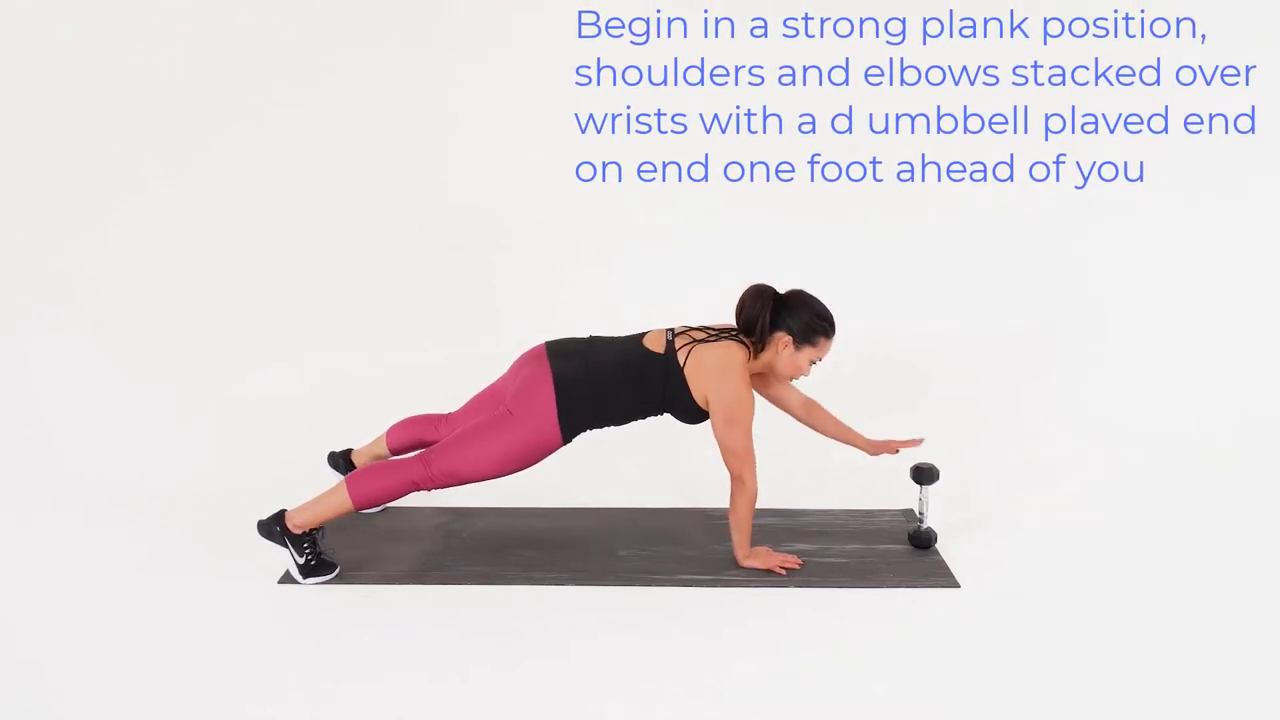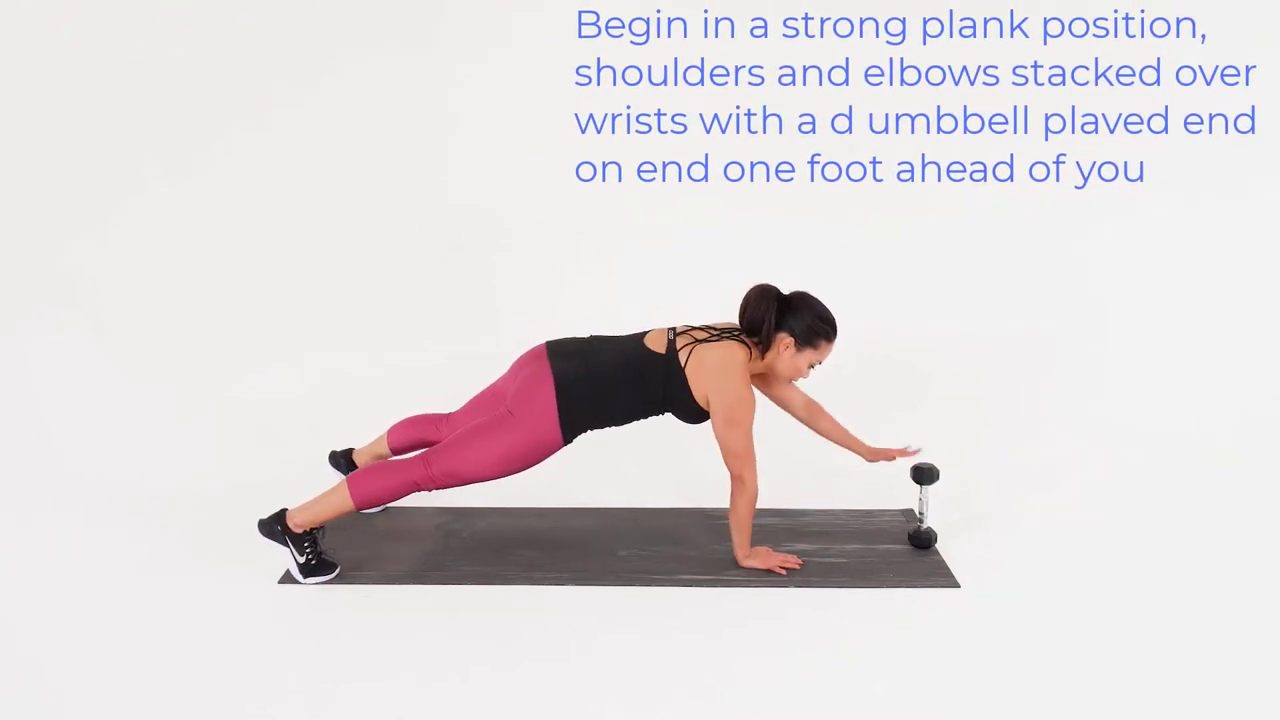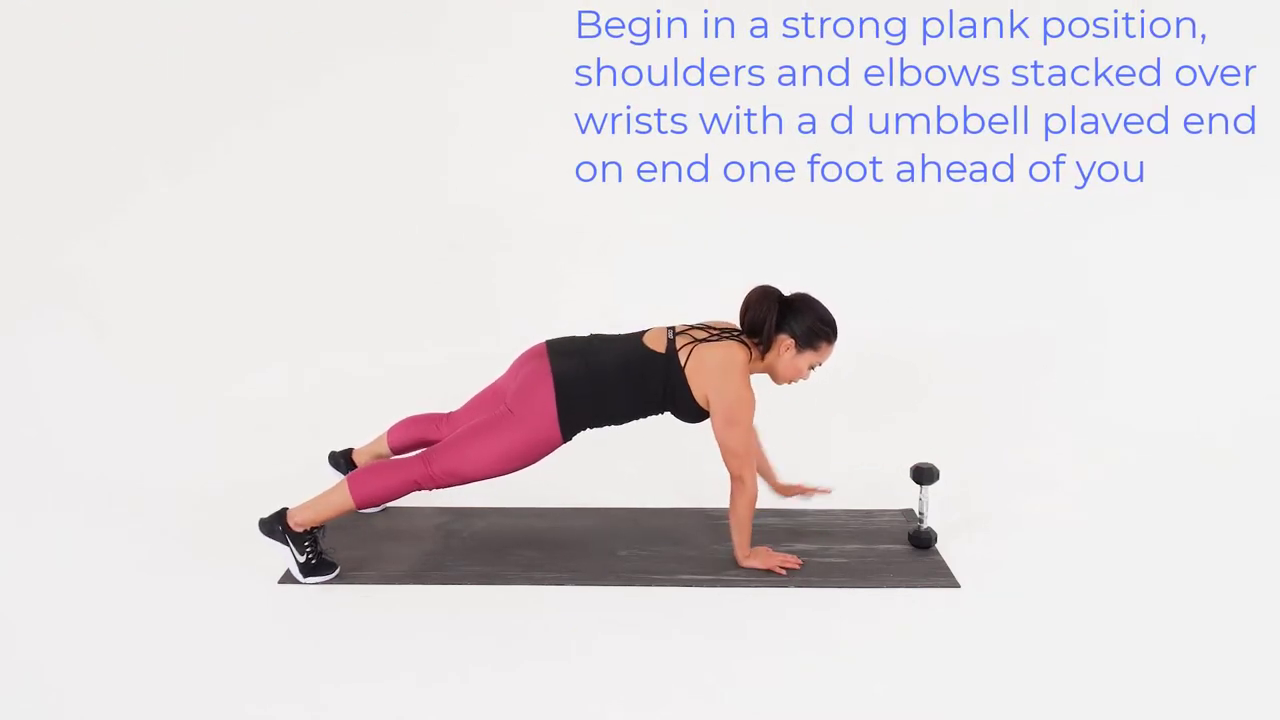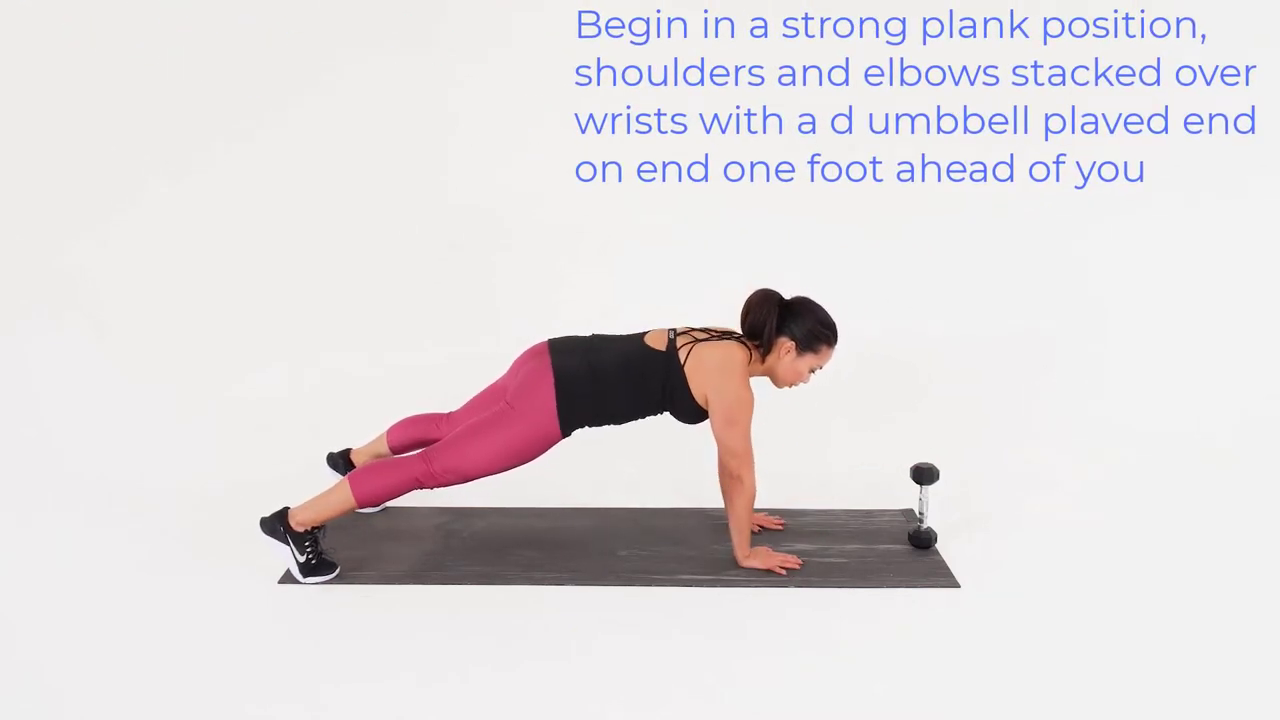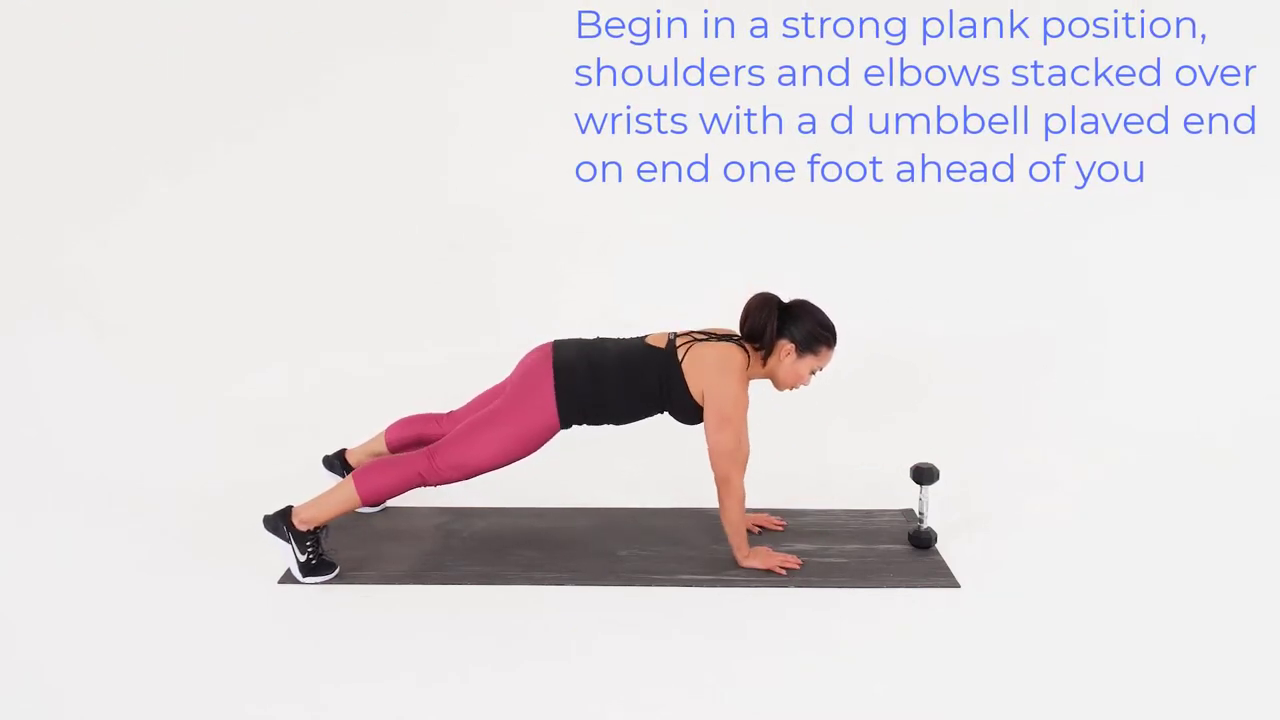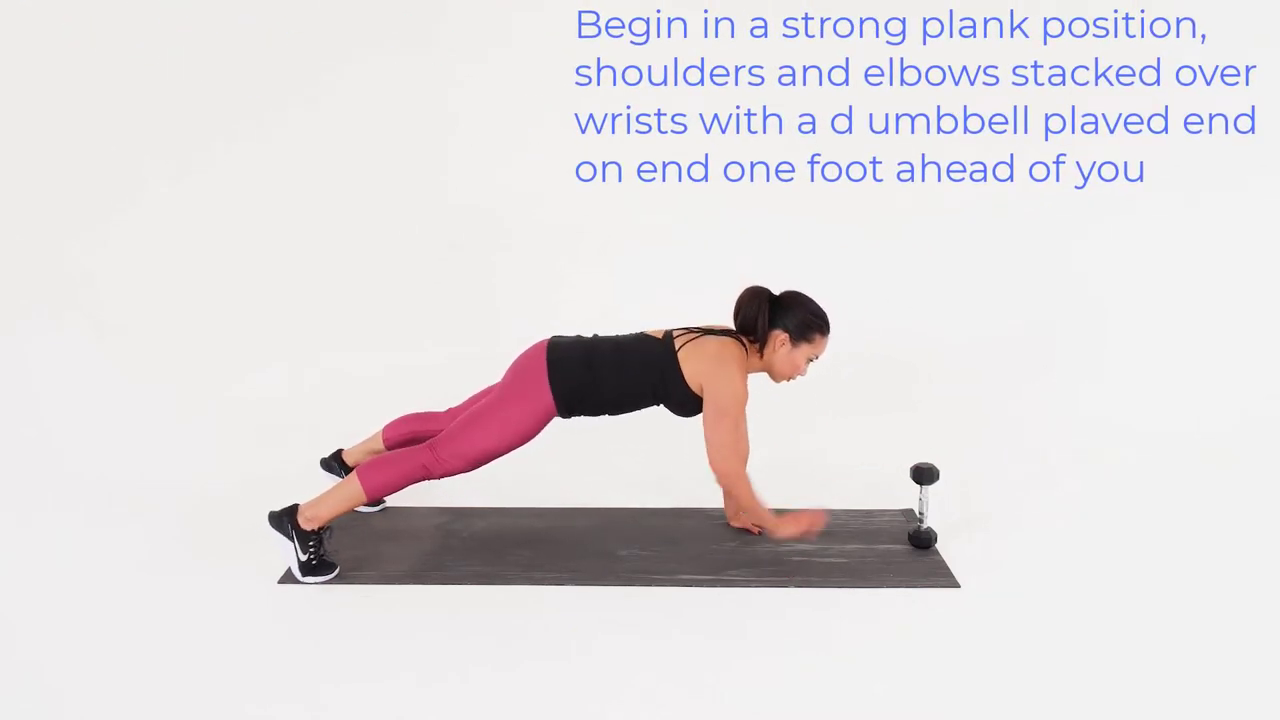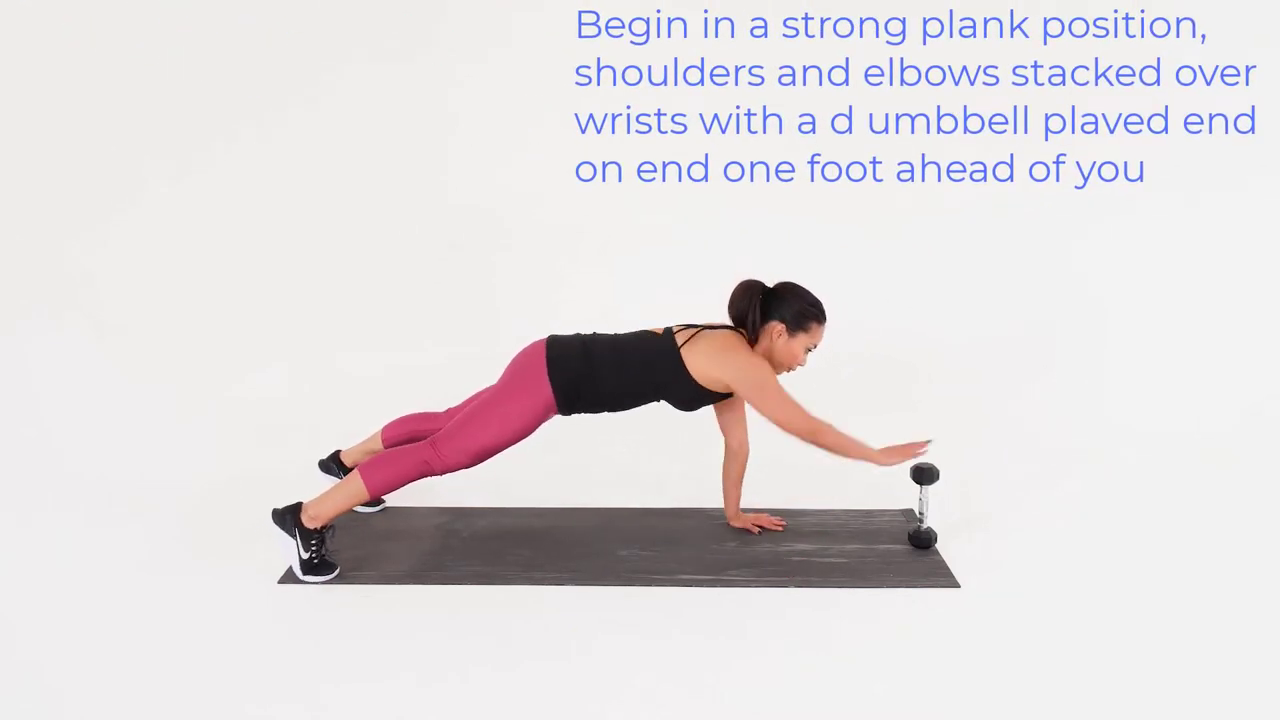
dt=0.2s
person 1, frame 1
left shoulder: (738, 345)
right shoulder: (732, 379)
left elbow: (797, 402)
right elbow: (743, 477)
left wrist: (871, 443)
right wrist: (745, 552)
left hip: (547, 366)
right hip: (554, 406)
left knee: (450, 428)
right knee: (435, 466)
left ankle: (356, 458)
right ankle: (293, 524)
person 1, frame 2
left shoulder: (738, 343)
right shoulder: (730, 379)
left elbow: (796, 401)
right elbow: (743, 478)
left wrist: (867, 449)
right wrist: (746, 552)
left hip: (549, 366)
right hip: (554, 407)
left knee: (453, 427)
right knee: (439, 467)
left ankle: (356, 458)
right ankle: (294, 523)
person 1, frame 3
left shoulder: (727, 341)
right shoulder: (733, 378)
left elbow: (741, 432)
right elbow: (741, 476)
left wrist: (780, 484)
right wrist: (745, 551)
left hip: (546, 366)
right hip: (552, 405)
left knee: (452, 427)
right knee: (436, 467)
left ankle: (355, 458)
right ankle: (294, 522)
person 1, frame 4
left shoulder: (730, 345)
right shoulder: (733, 379)
left elbow: (729, 456)
right elbow: (740, 473)
left wrist: (742, 513)
right wrist: (745, 551)
left hip: (549, 364)
right hip: (552, 399)
left knee: (449, 426)
right knee: (436, 465)
left ankle: (355, 459)
right ankle: (296, 521)
person 1, frame 5
left shoulder: (734, 350)
right shoulder: (729, 374)
left elbow: (735, 446)
right elbow: (727, 473)
left wrist: (738, 511)
right wrist: (744, 552)
left hip: (554, 370)
right hip: (553, 391)
left knee: (450, 426)
right knee: (439, 462)
left ankle: (349, 459)
right ankle: (299, 520)
person 1, frame 6
left shoulder: (726, 348)
right shoulder: (725, 369)
left elbow: (728, 449)
right elbow: (730, 469)
left wrist: (732, 513)
right wrist: (774, 525)
left hip: (553, 370)
right hip: (547, 383)
left knee: (448, 428)
right knee: (439, 455)
left ankle: (346, 462)
right ankle: (305, 523)
person 1, frame 7
left shoulder: (730, 352)
right shoulder: (737, 359)
left elbow: (736, 439)
right elbow: (804, 427)
left wrist: (733, 511)
right wrist: (878, 454)
left hip: (558, 373)
right hip: (550, 374)
left knee: (444, 425)
right knee: (438, 453)
left ankle: (346, 459)
right ankle: (307, 518)
